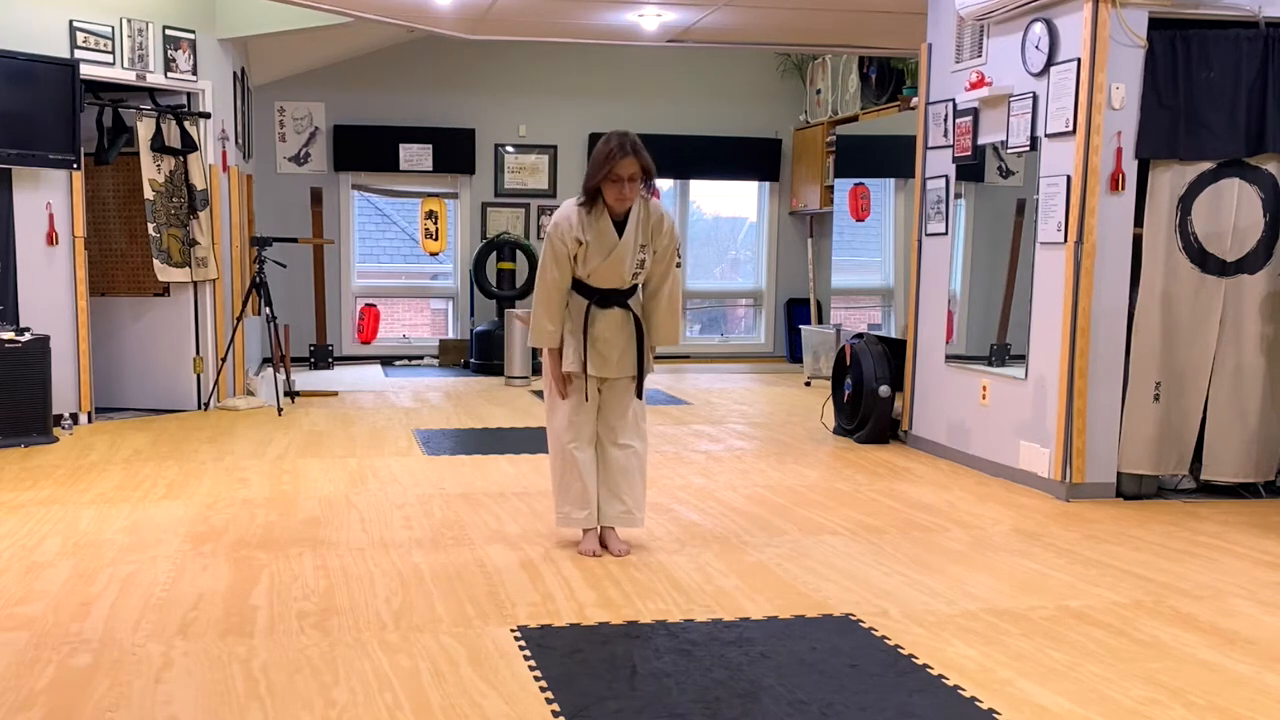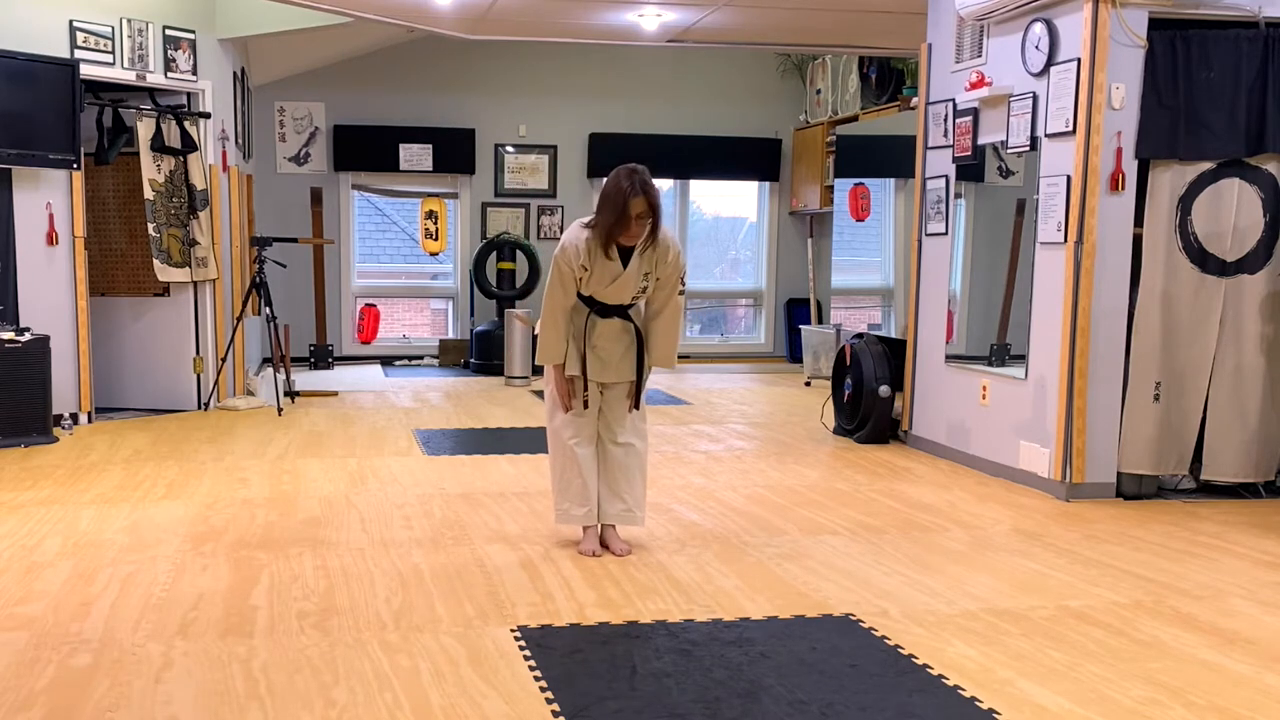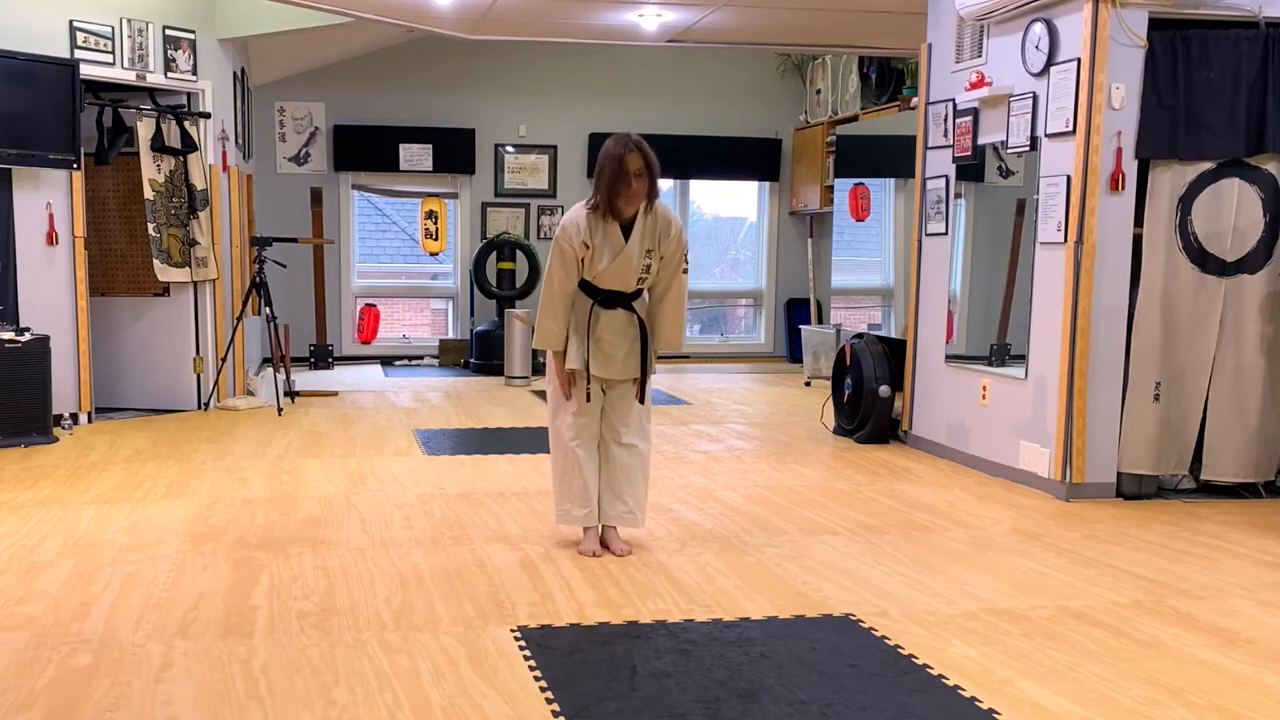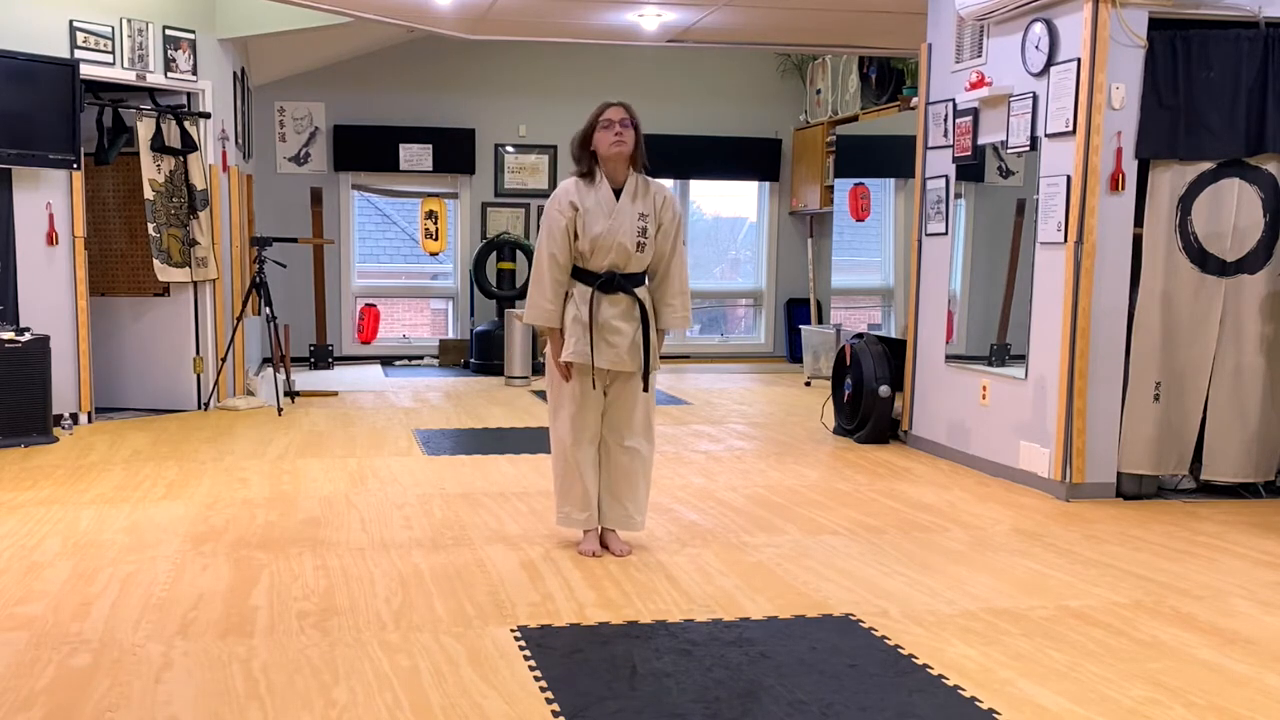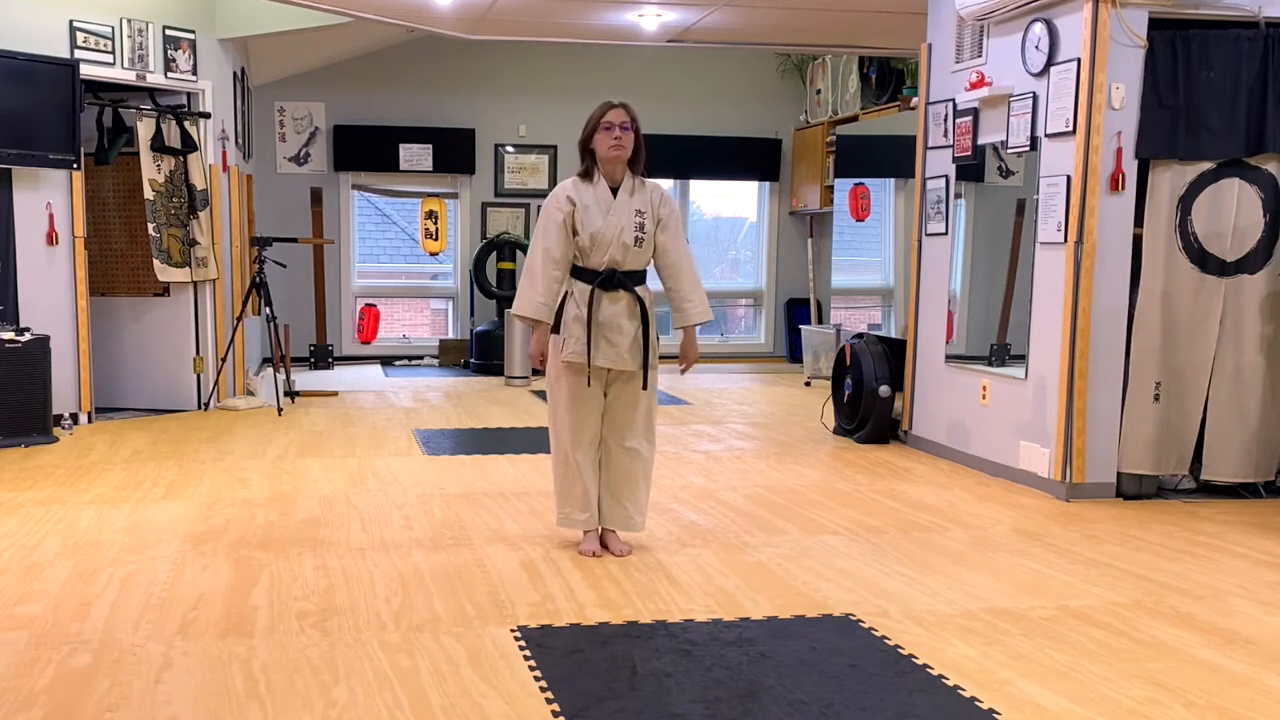
dt=0.4s
person 1, frame 1
left shoulder: (659, 222)
right shoulder: (569, 219)
left elbow: (661, 289)
right elbow: (551, 289)
left wrist: (650, 347)
right wrist: (553, 350)
left hip: (625, 329)
right hip: (576, 328)
left knee: (624, 430)
right knee: (573, 429)
left ankle: (610, 524)
right ankle: (587, 525)
person 1, frame 2
left shoulder: (666, 251)
right shoulder: (576, 244)
left elbow: (663, 312)
right elbow: (557, 308)
left wrist: (644, 370)
right wrist: (558, 368)
left hip: (625, 338)
right hip: (576, 336)
left knee: (624, 431)
right knee: (574, 430)
left ankle: (611, 524)
right ankle: (588, 524)
person 1, frame 3
left shoulder: (667, 226)
right shoulder: (578, 223)
left elbow: (667, 294)
right elbow: (558, 292)
left wrist: (652, 354)
right wrist: (558, 355)
left hip: (630, 332)
right hip: (580, 332)
left knee: (628, 432)
right knee: (577, 429)
left ankle: (612, 524)
right ankle: (588, 525)
person 1, frame 4
left shoulder: (660, 198)
right shoulder: (569, 195)
left elbow: (669, 271)
right elbow: (551, 267)
left wrist: (659, 334)
right wrist: (554, 334)
left hip: (634, 323)
right hip: (580, 321)
left knee: (630, 433)
right knee: (577, 431)
left ankle: (613, 525)
right ankle: (588, 525)
person 1, frame 5
left shoulder: (656, 199)
right shoulder: (568, 195)
left elbow: (677, 264)
right elbow: (546, 262)
left wrist: (688, 330)
right wrist: (540, 329)
left hip: (632, 320)
right hip: (579, 319)
left knee: (629, 433)
right knee: (577, 432)
left ankle: (613, 525)
right ankle: (587, 526)
